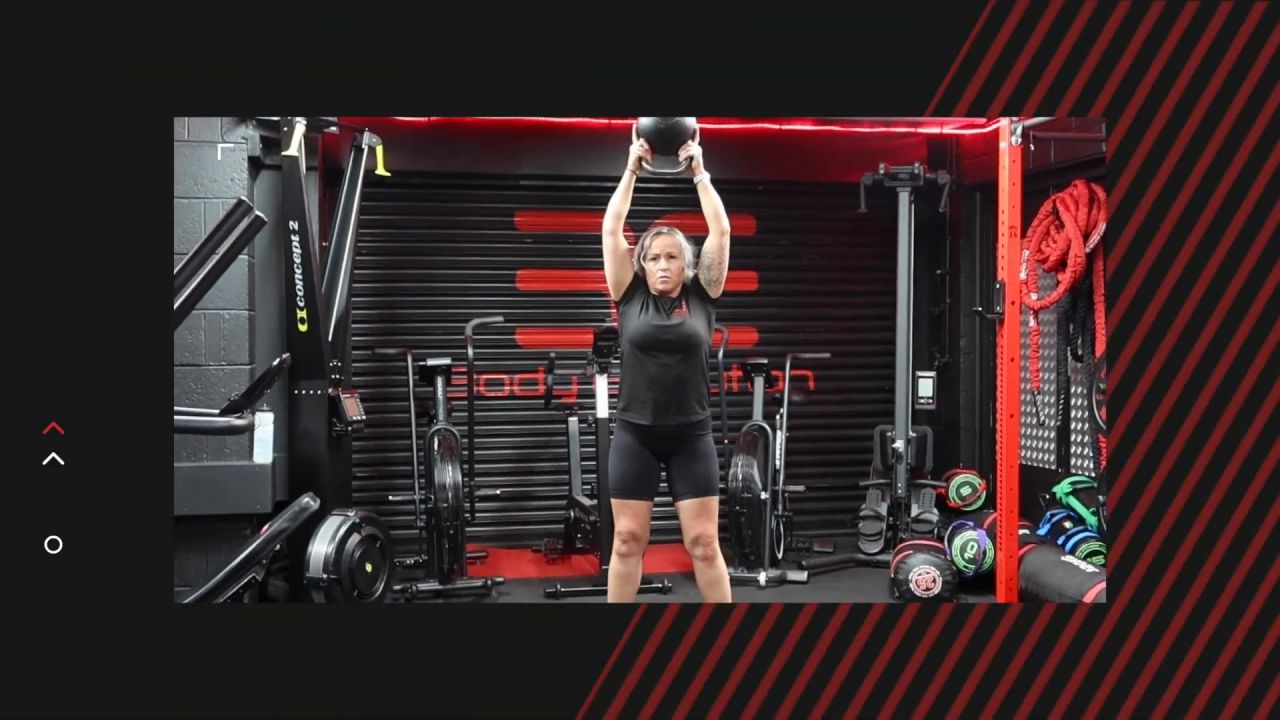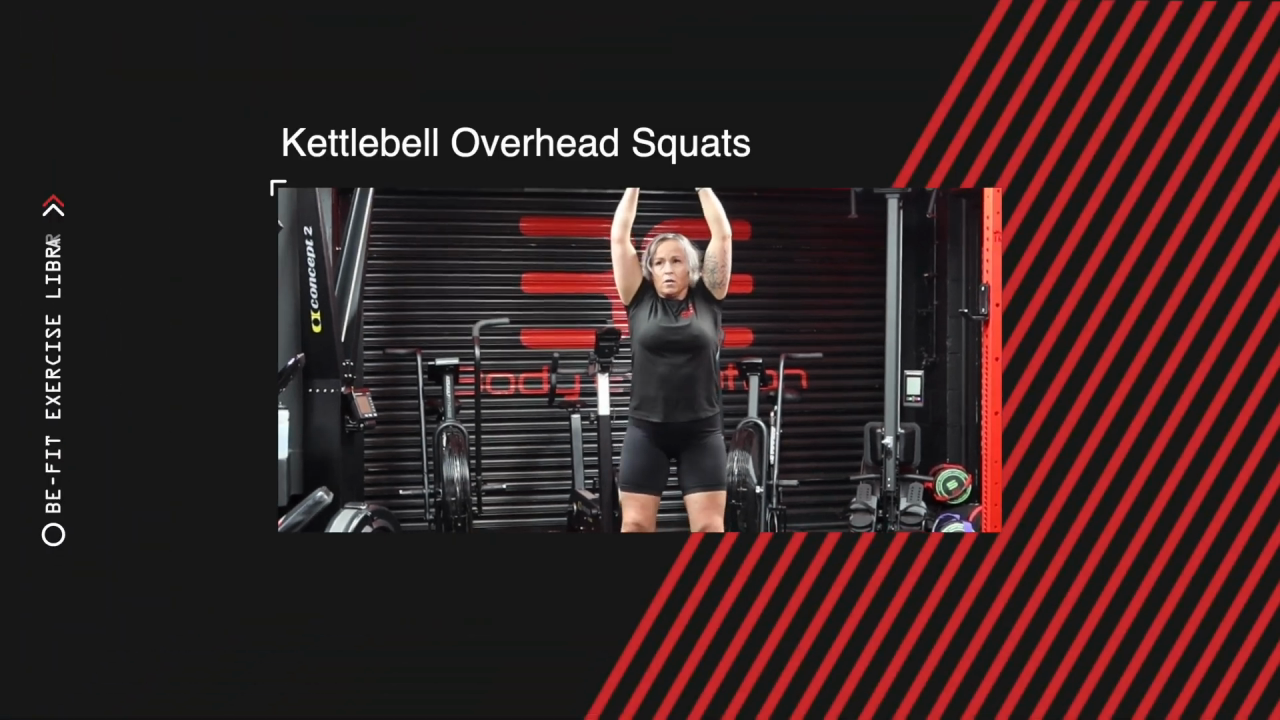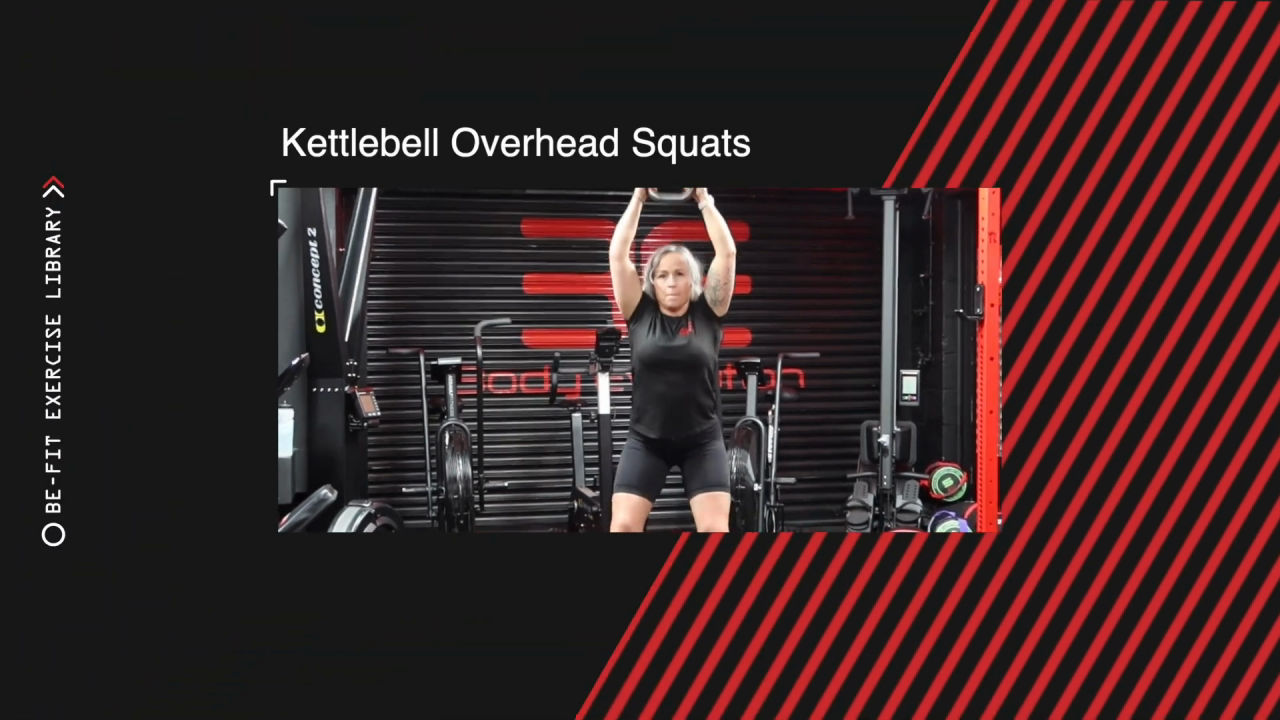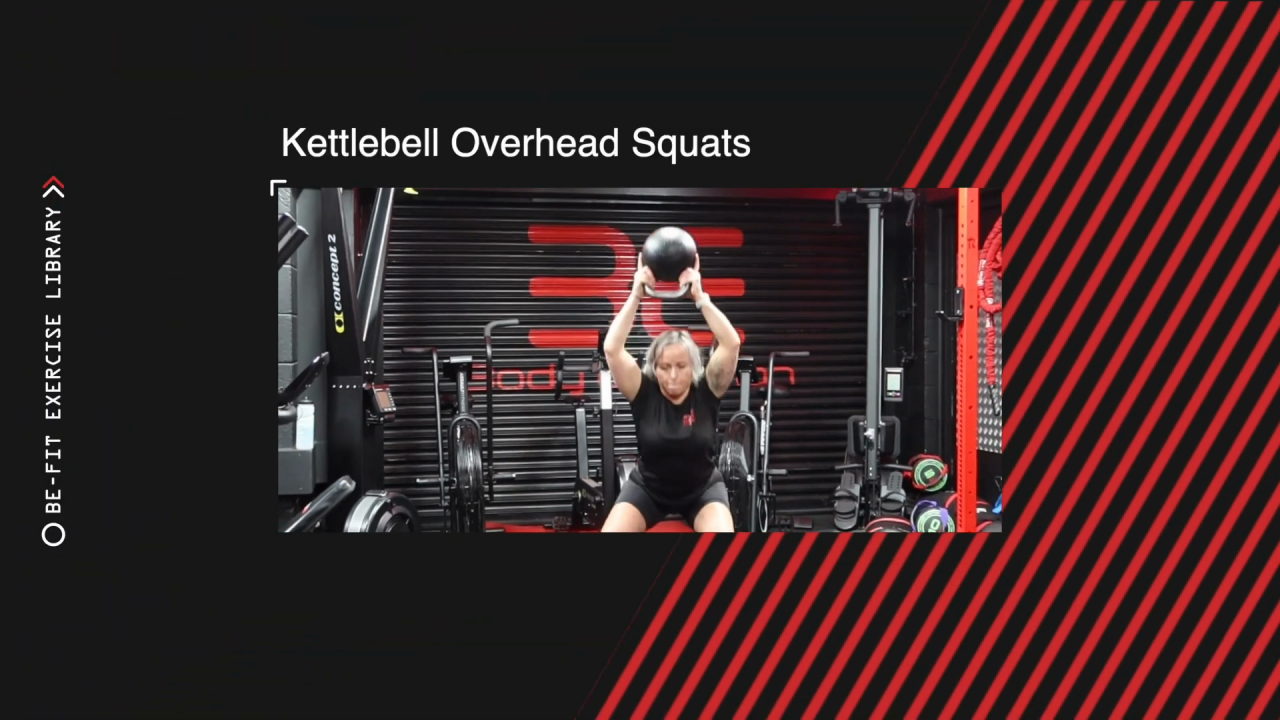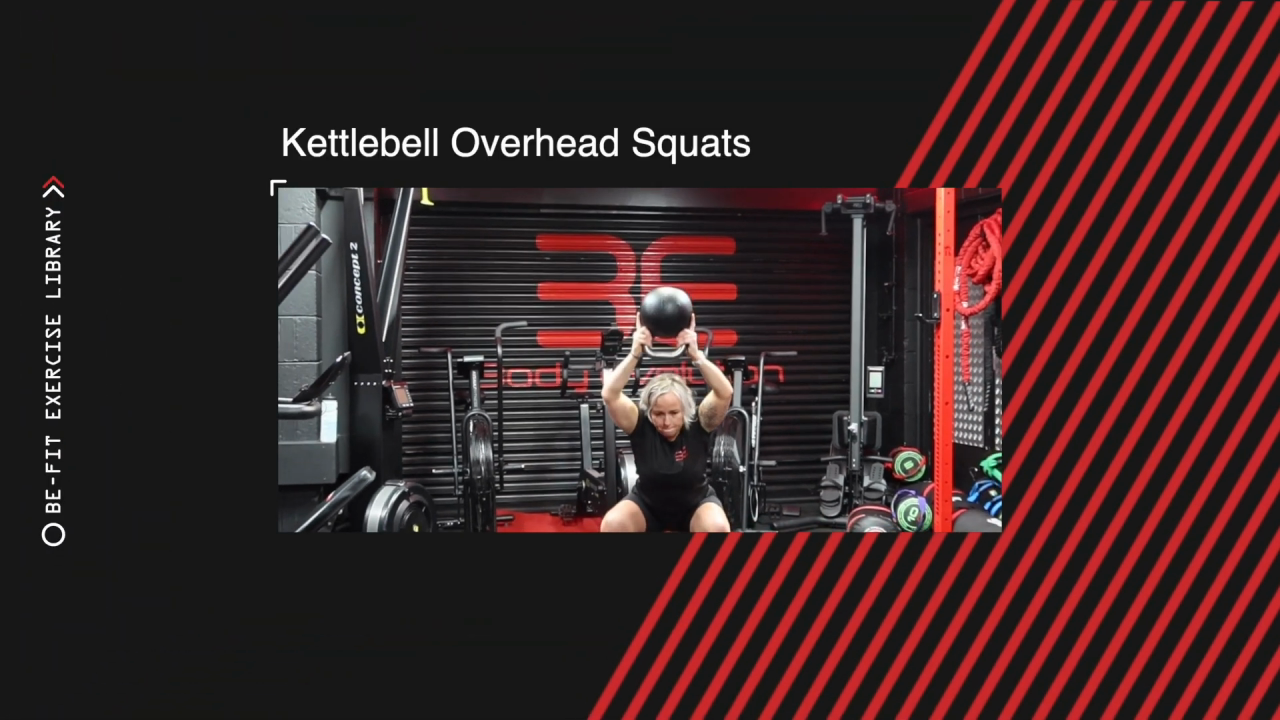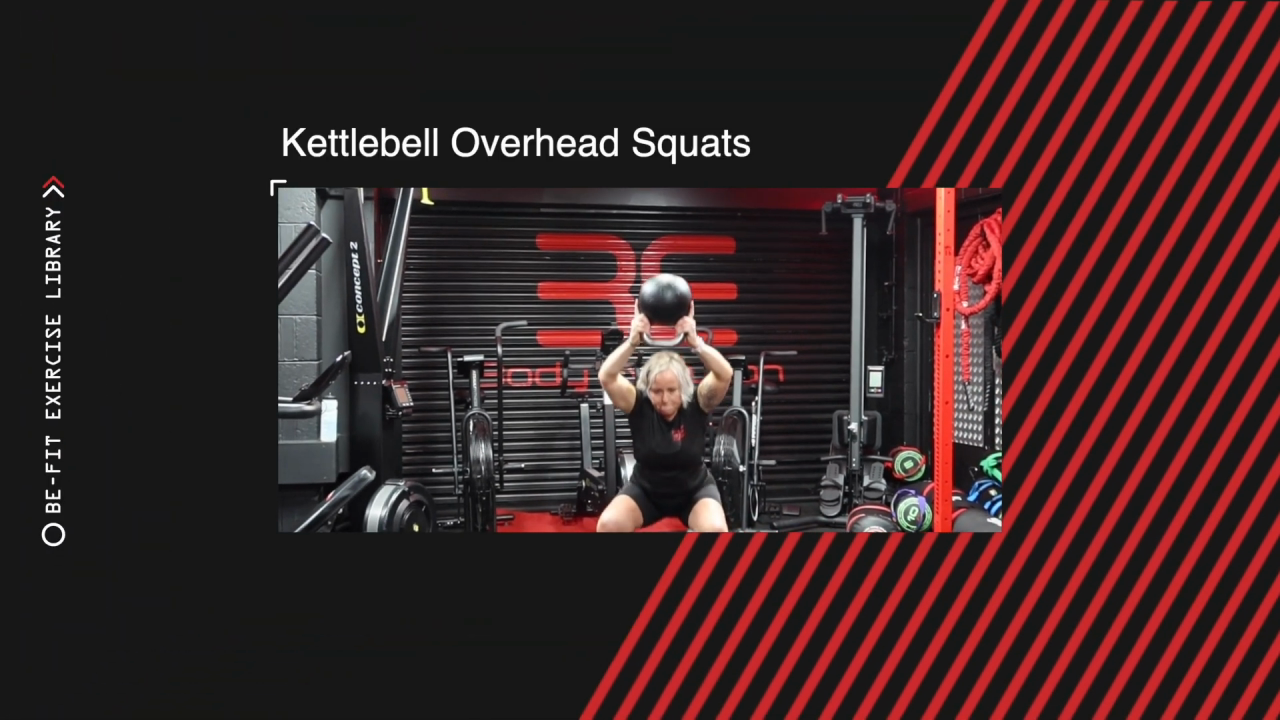
dt=0.5s
person 1, frame 1
left shoulder: (702, 295)
right shoulder: (630, 295)
left elbow: (721, 230)
right elbow: (611, 229)
left wrist: (699, 170)
right wrist: (632, 167)
left hip: (691, 436)
right hip: (635, 434)
left knee: (703, 540)
right knee: (628, 538)
person 1, frame 2
left shoulder: (707, 299)
right shoulder: (640, 300)
left elbow: (722, 235)
right elbow: (619, 237)
left wrist: (702, 187)
right wrist: (634, 186)
left hip: (701, 431)
right hip: (647, 430)
left knee: (709, 530)
right knee: (635, 526)
person 1, frame 3
left shoulder: (707, 313)
right shoulder: (640, 314)
left elbow: (727, 253)
right elbow: (618, 253)
left wrist: (703, 198)
right wrist: (639, 196)
left hip: (701, 442)
right hip: (646, 440)
left knee: (715, 534)
right knee: (623, 528)
person 1, frame 4
left shoulder: (707, 390)
right shoulder: (643, 391)
left elbow: (731, 343)
right elbow: (612, 347)
left wrist: (699, 296)
right wrist: (636, 294)
left hip: (701, 489)
right hip: (649, 489)
right knee: (612, 535)
person 1, frame 5
left shoulder: (699, 424)
right shoulder: (640, 425)
left elbow: (725, 393)
right elbow: (610, 394)
left wrist: (696, 355)
right wrist: (635, 354)
left hip: (695, 504)
right hip: (649, 505)
left knee: (717, 528)
right knee: (612, 524)
person 1, frame 6
left shoulder: (697, 405)
right shoulder: (638, 406)
left elbow: (725, 375)
right elbow: (606, 378)
left wrist: (695, 341)
right wrist: (633, 341)
left hip: (694, 491)
right hip: (647, 491)
left knee: (716, 531)
right knee: (608, 524)
